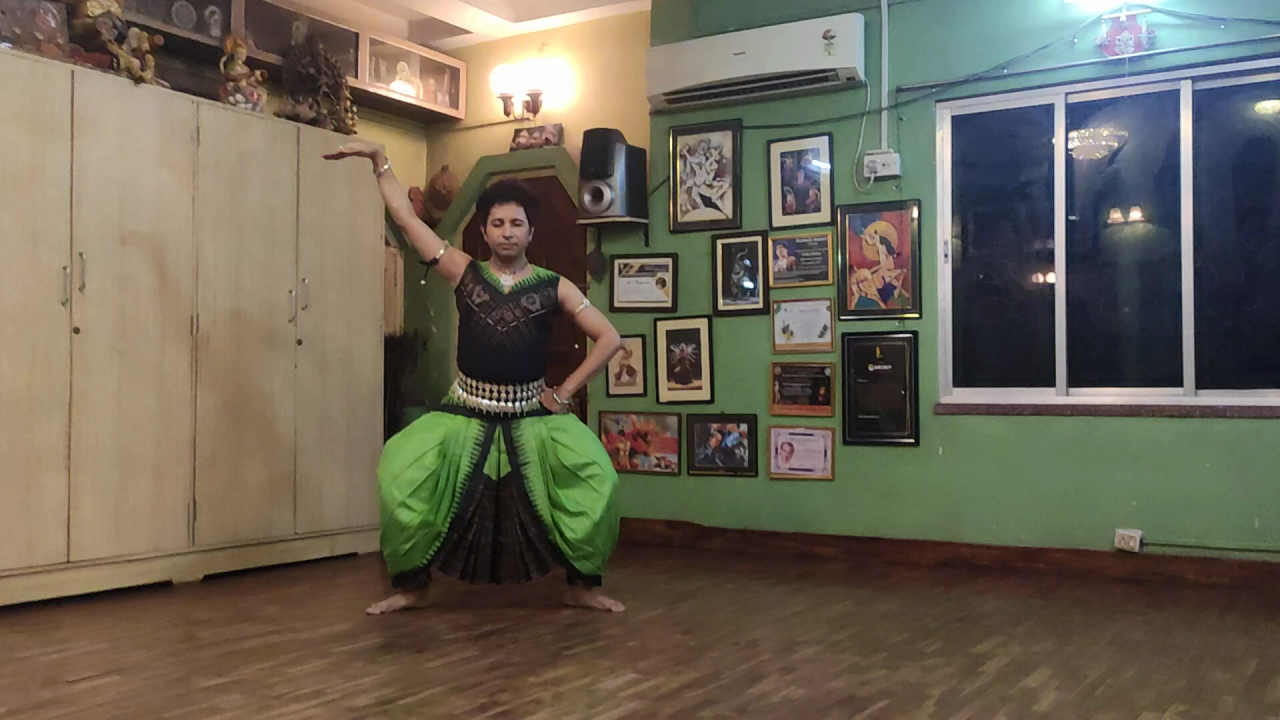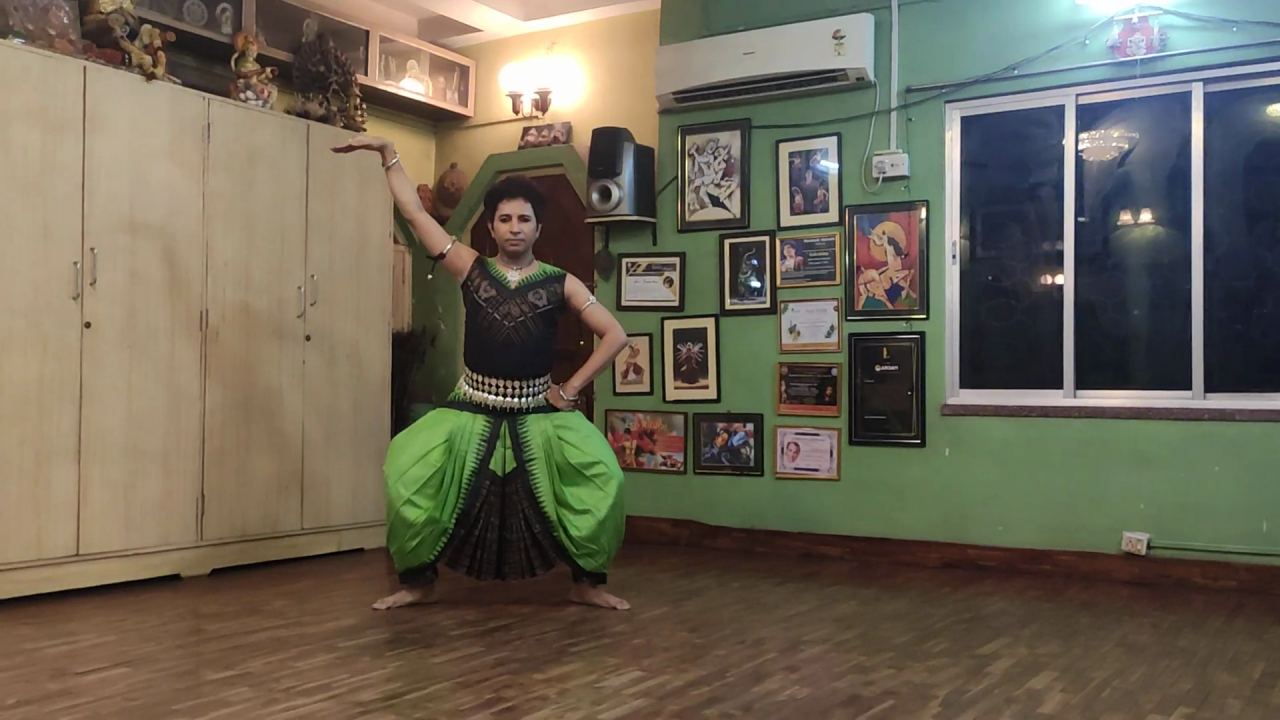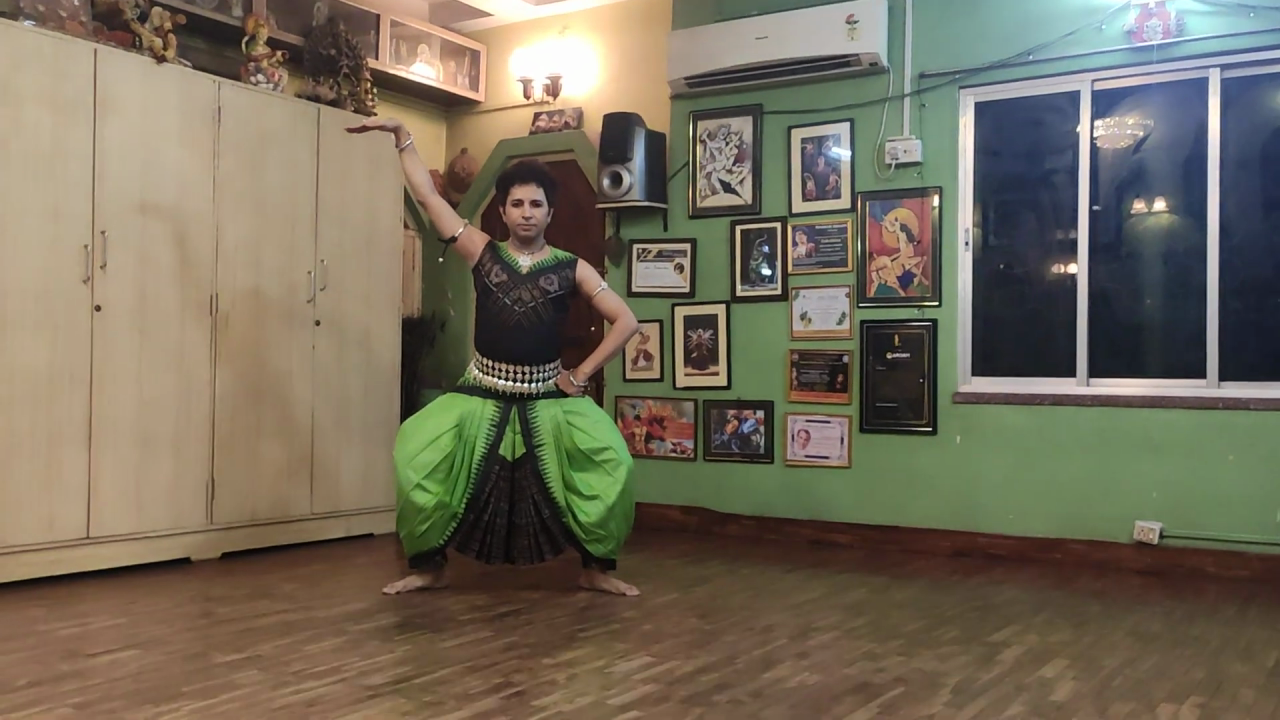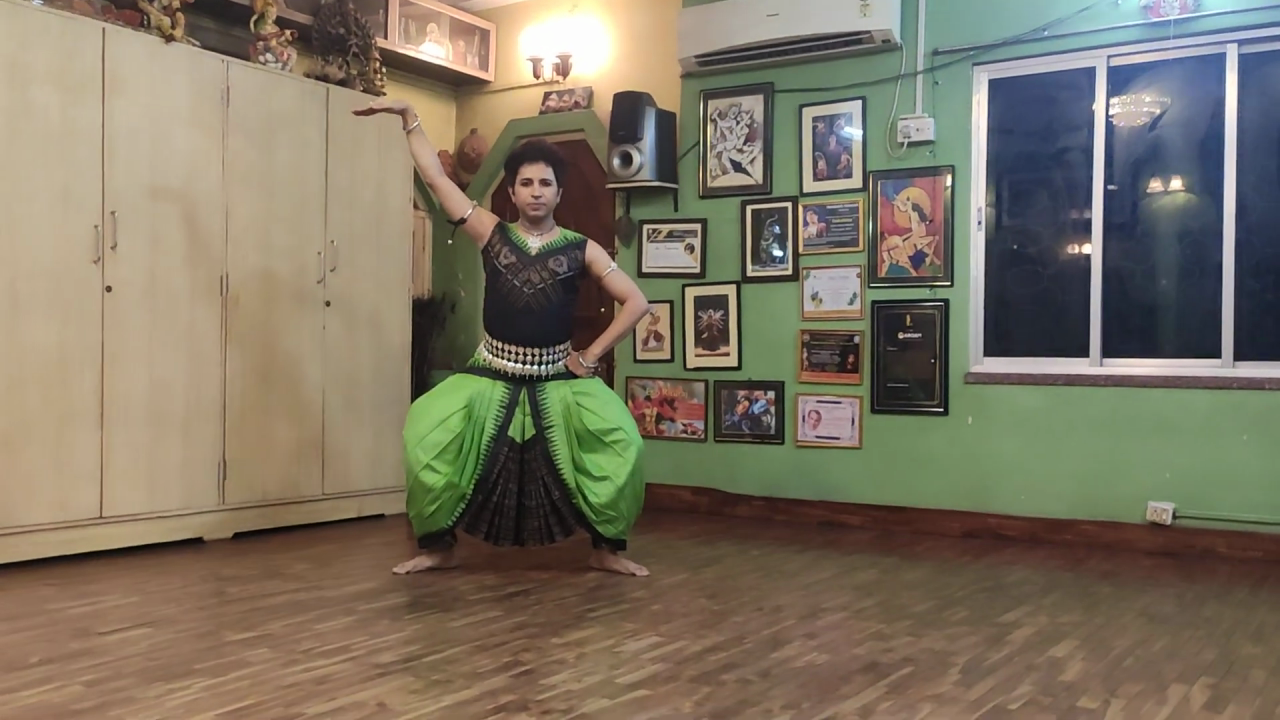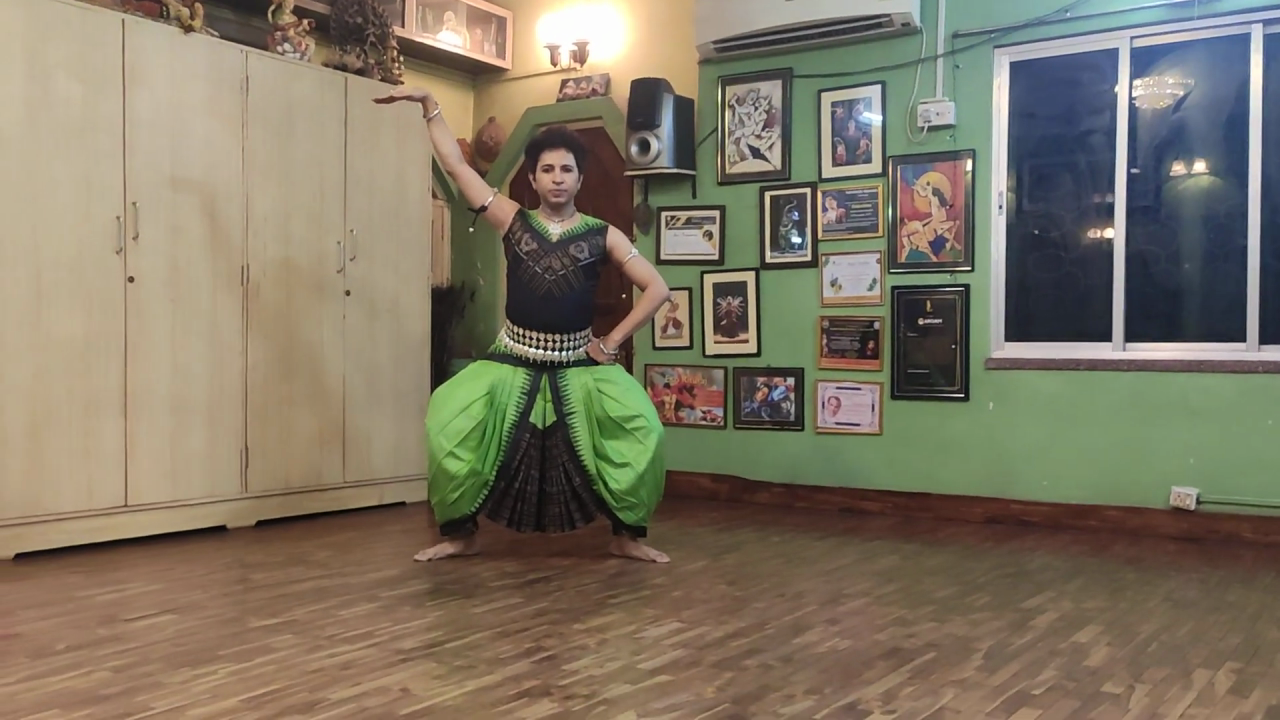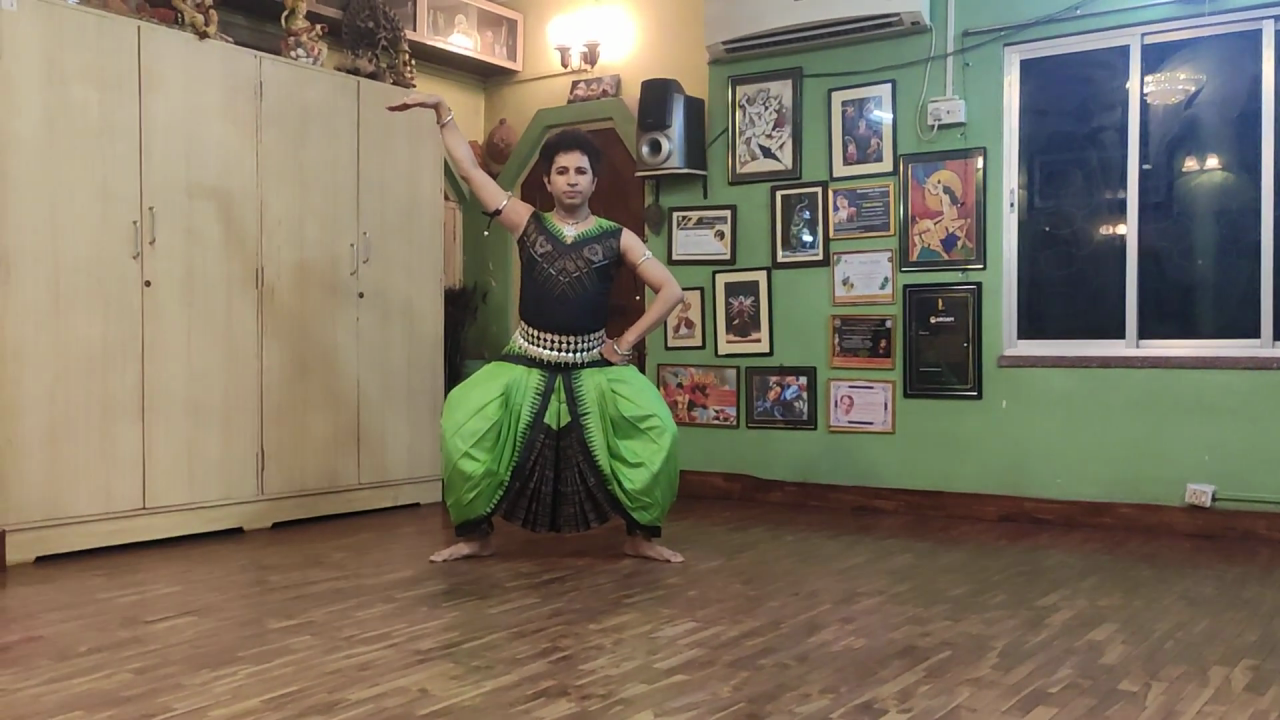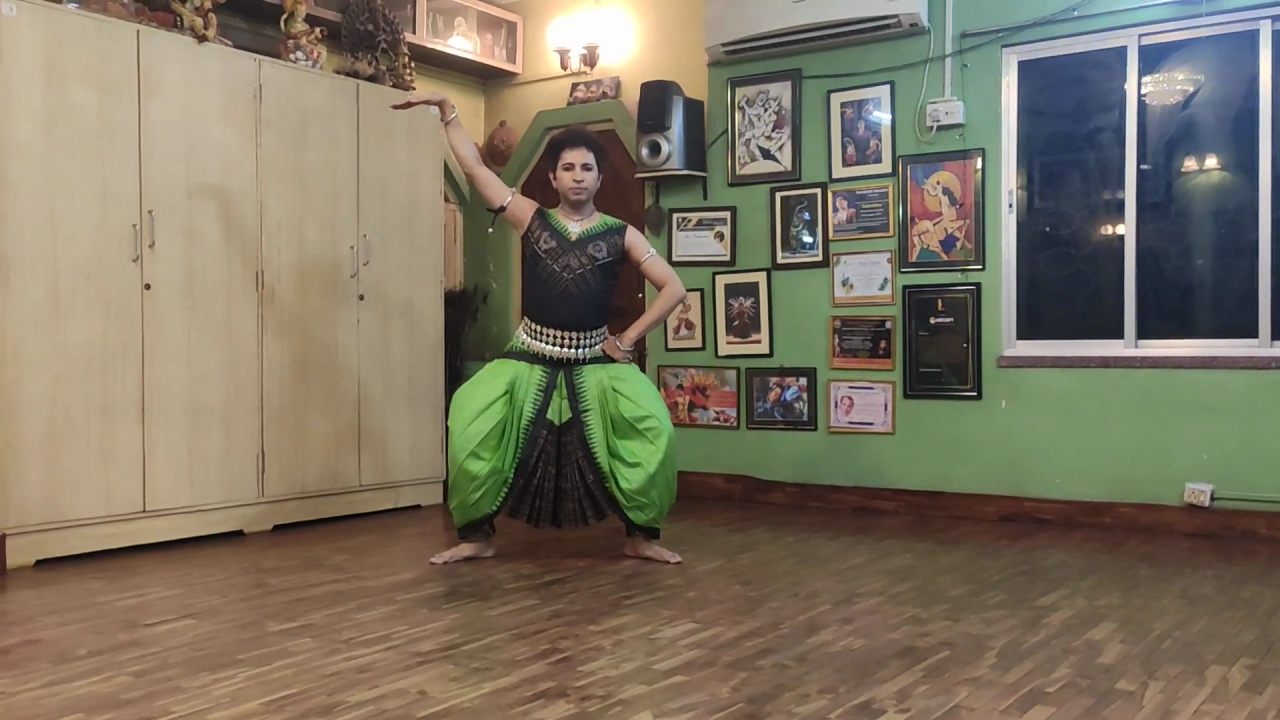
dt=0.7s
person 1, frame 1
left shoulder: (554, 287)
right shoulder: (464, 273)
left elbow: (609, 338)
right elbow: (406, 218)
left wrist: (565, 391)
right wrist: (379, 158)
left hip: (533, 415)
right hip: (466, 413)
left knee: (596, 477)
right knee: (400, 472)
left ankle: (582, 584)
right ankle: (411, 584)
person 1, frame 2
left shoulder: (561, 283)
right shoulder: (471, 269)
left elbow: (615, 335)
right elbow: (415, 212)
left wrist: (572, 388)
right wrist: (387, 152)
left hip: (539, 411)
right hip: (472, 409)
left knee: (603, 475)
right knee: (406, 469)
left ankle: (587, 581)
right ankle: (419, 579)
person 1, frame 3
left shoulder: (571, 269)
right shoulder: (482, 253)
left elbow: (625, 321)
right elbow: (427, 196)
left wrist: (582, 373)
right wrist: (401, 134)
left hip: (548, 397)
right hip: (482, 394)
left knee: (612, 461)
right knee: (416, 454)
left ankle: (596, 567)
right ankle: (429, 565)
person 1, frame 4
left shoulder: (581, 249)
right shoulder: (491, 234)
left elbow: (636, 302)
right elbow: (435, 177)
left wrist: (591, 355)
right wrist: (409, 116)
left hip: (558, 378)
right hip: (491, 375)
left knee: (622, 442)
right knee: (425, 434)
left ankle: (606, 548)
right ankle: (439, 545)
person 1, frame 5
left shoulder: (602, 236)
right shoulder: (513, 221)
left elbow: (657, 289)
right elbow: (456, 166)
left wrist: (612, 342)
right wrist: (429, 104)
left hip: (579, 364)
right hip: (513, 361)
left knee: (643, 429)
right knee: (448, 421)
left ankle: (627, 535)
right ankle: (460, 533)
person 1, frame 6
left shoulder: (617, 238)
right shoulder: (527, 224)
left elbow: (671, 291)
right elbow: (470, 170)
left wrist: (626, 342)
right wrist: (442, 110)
left hip: (593, 365)
right hip: (528, 363)
left knee: (657, 429)
right knee: (462, 423)
left ankle: (641, 535)
right ankle: (475, 533)
person 1, frame 7
left shoulder: (621, 235)
right shoulder: (532, 219)
left elbow: (674, 287)
right elbow: (474, 167)
left wrist: (628, 339)
right wrist: (447, 108)
left hip: (595, 361)
right hip: (531, 358)
left knee: (654, 427)
right knee: (470, 421)
left ankle: (641, 535)
right ankle: (476, 534)
